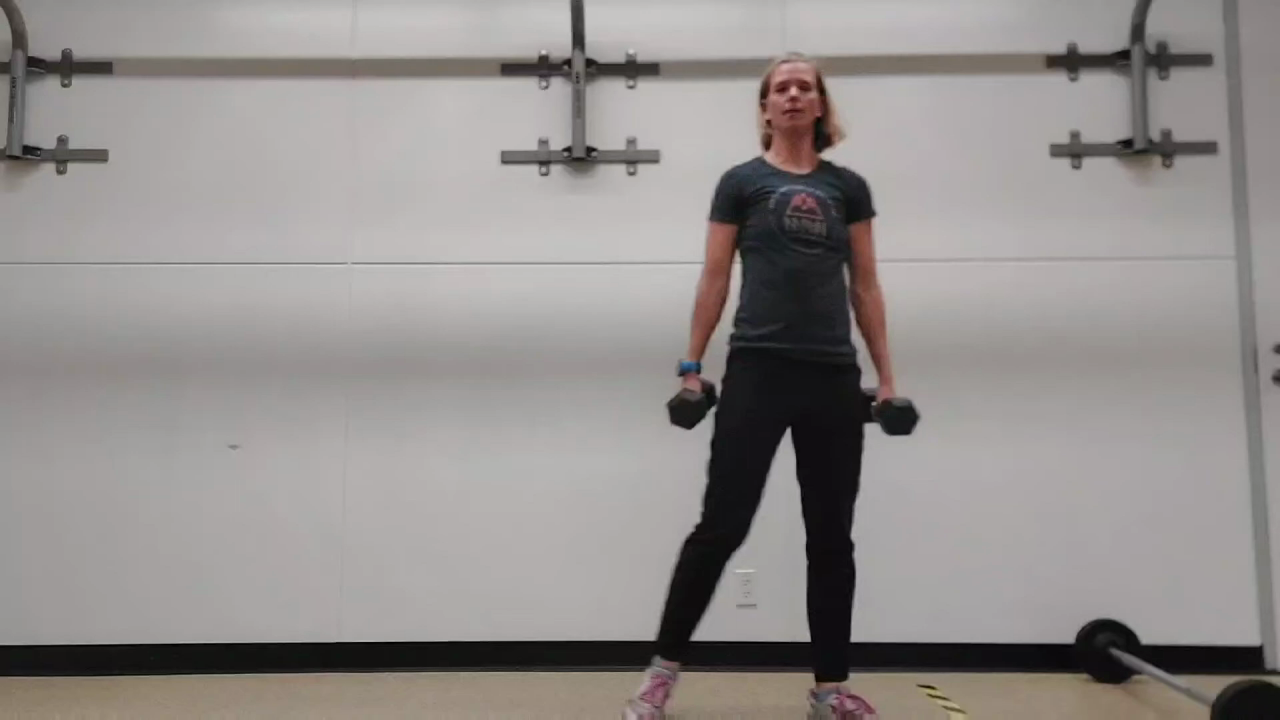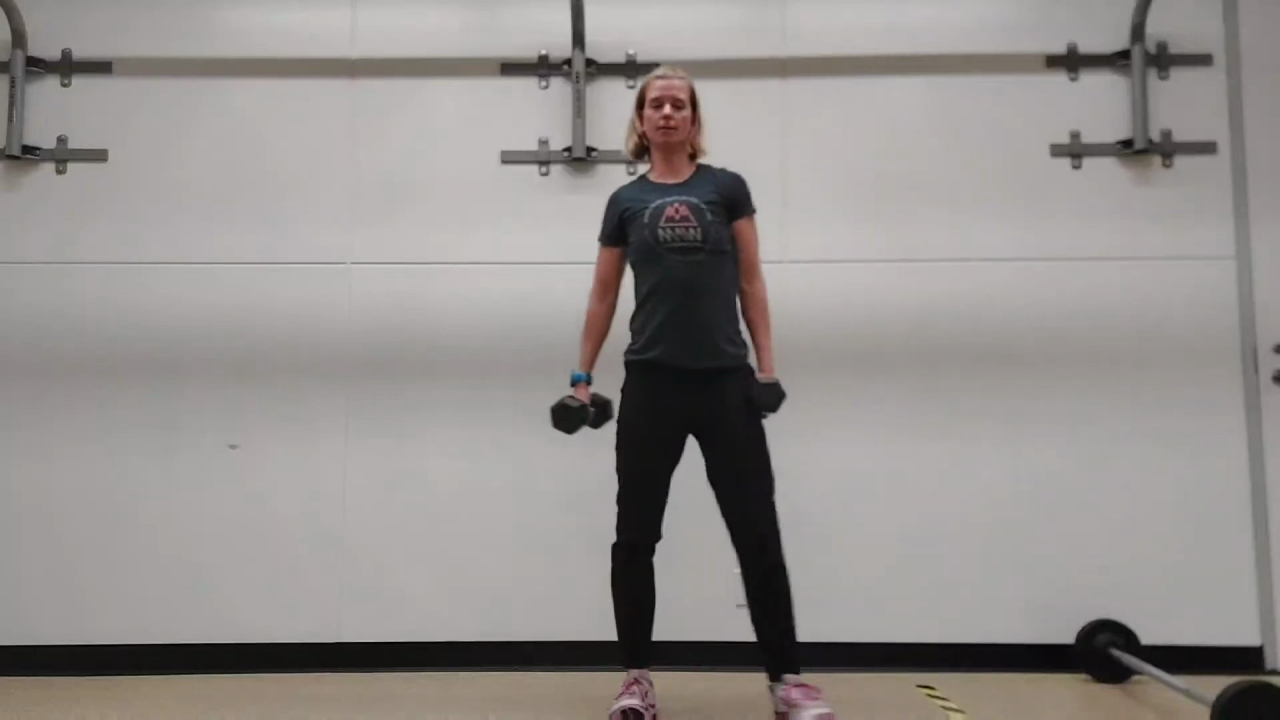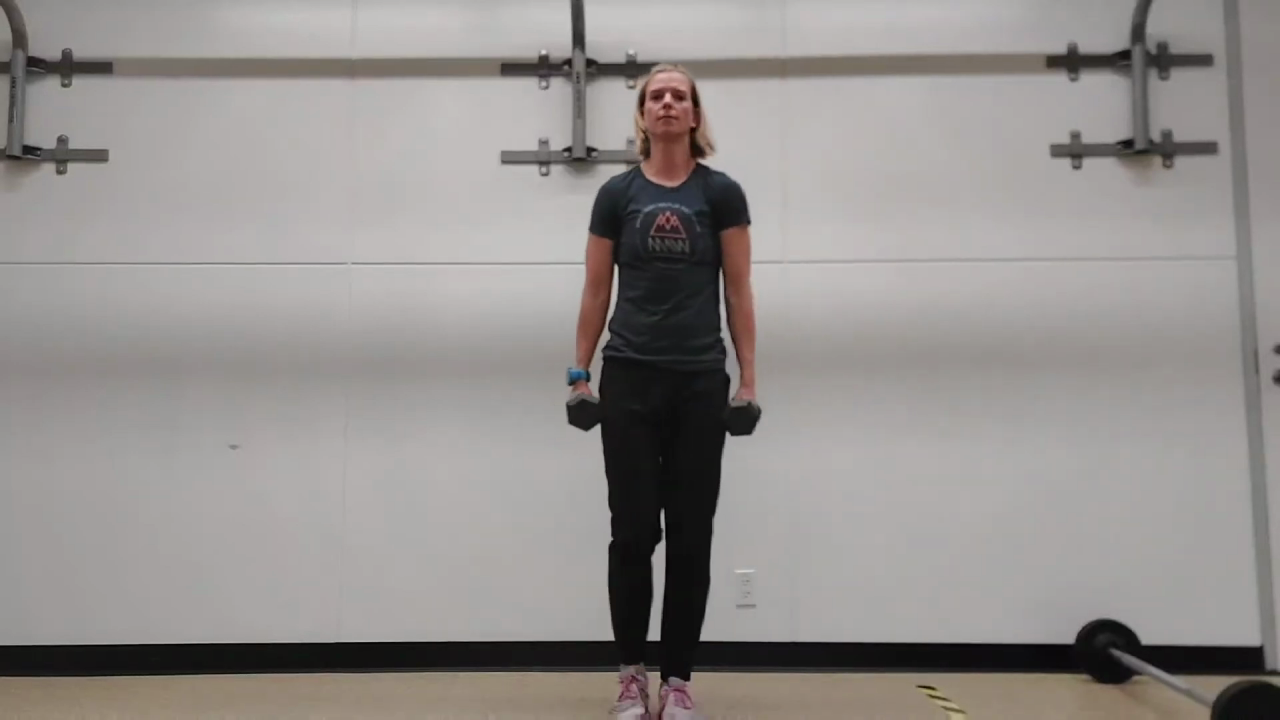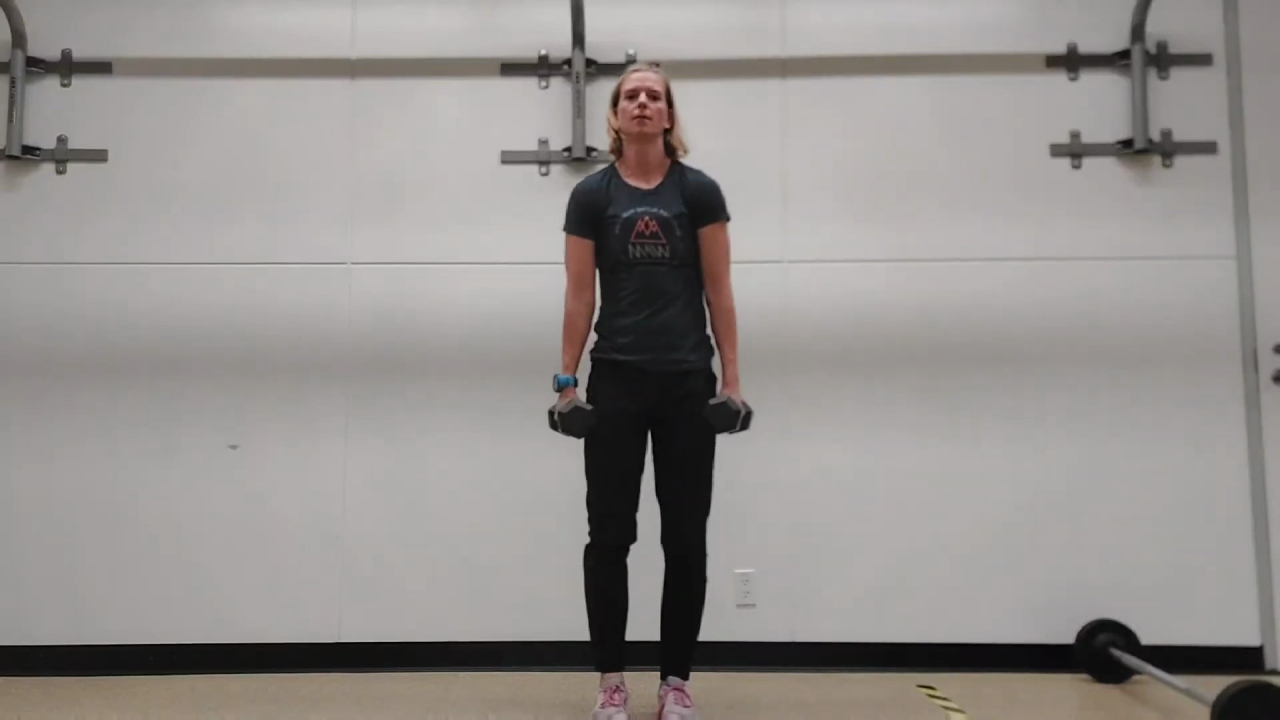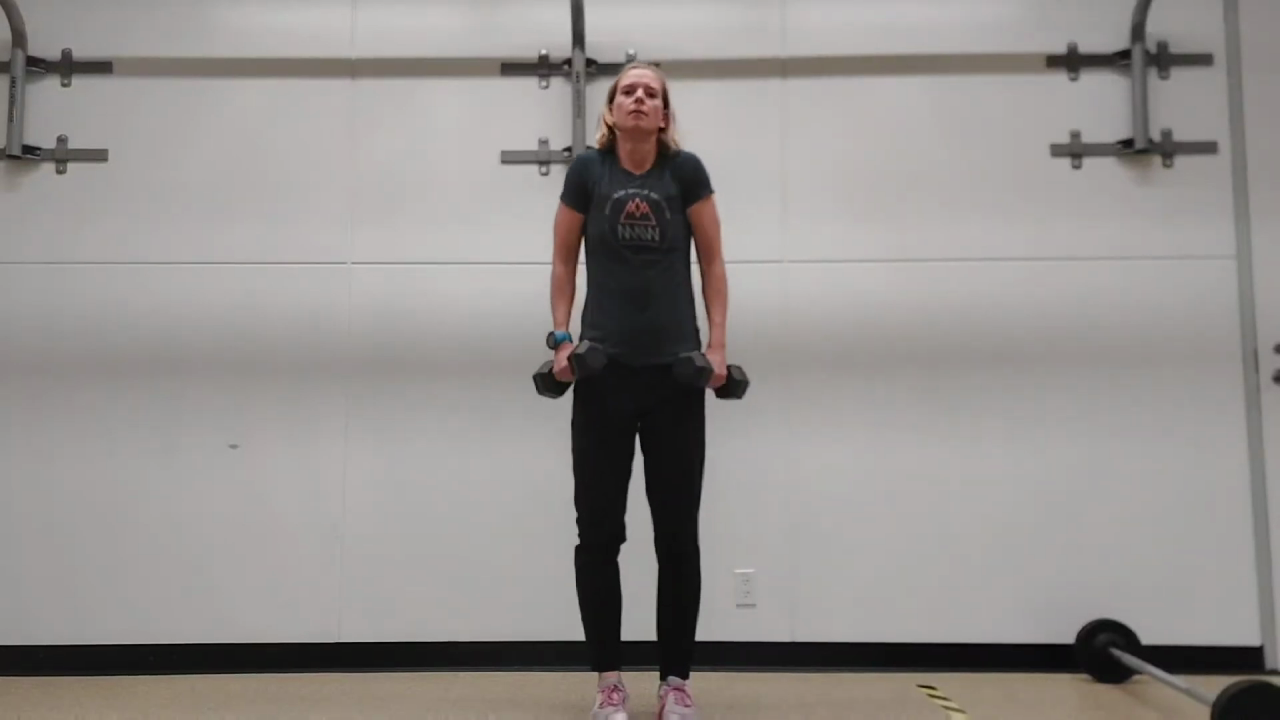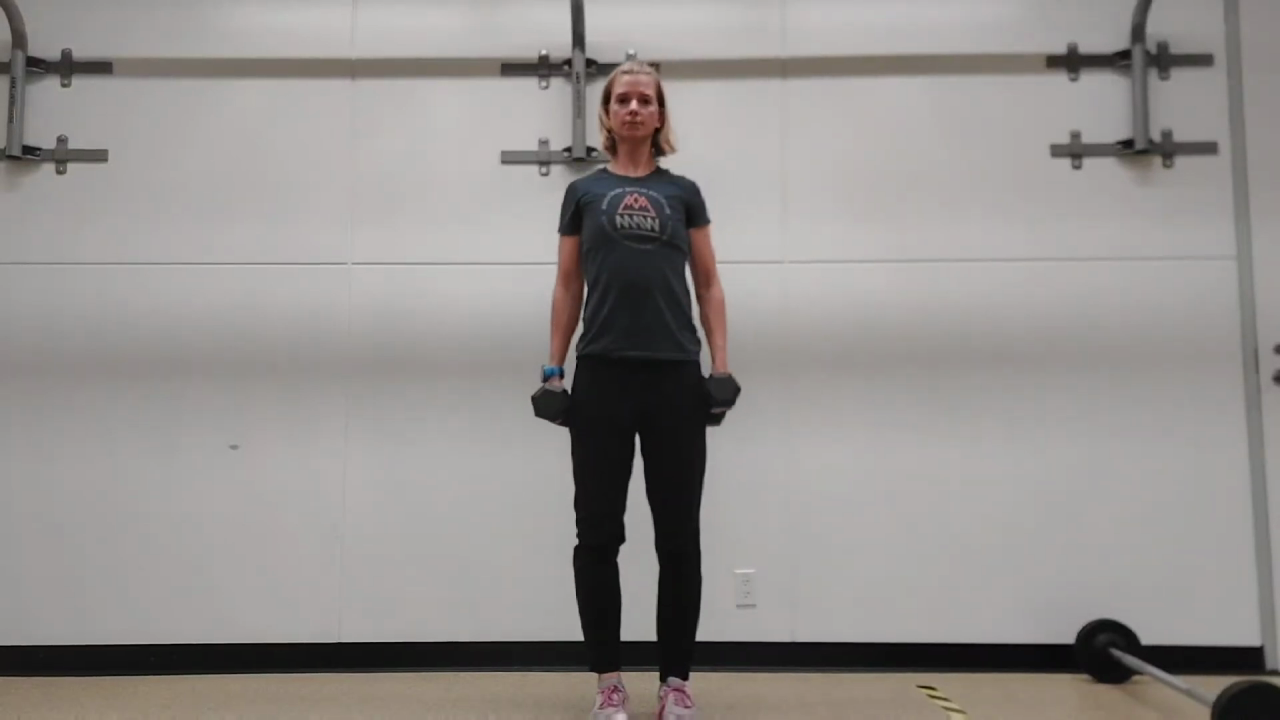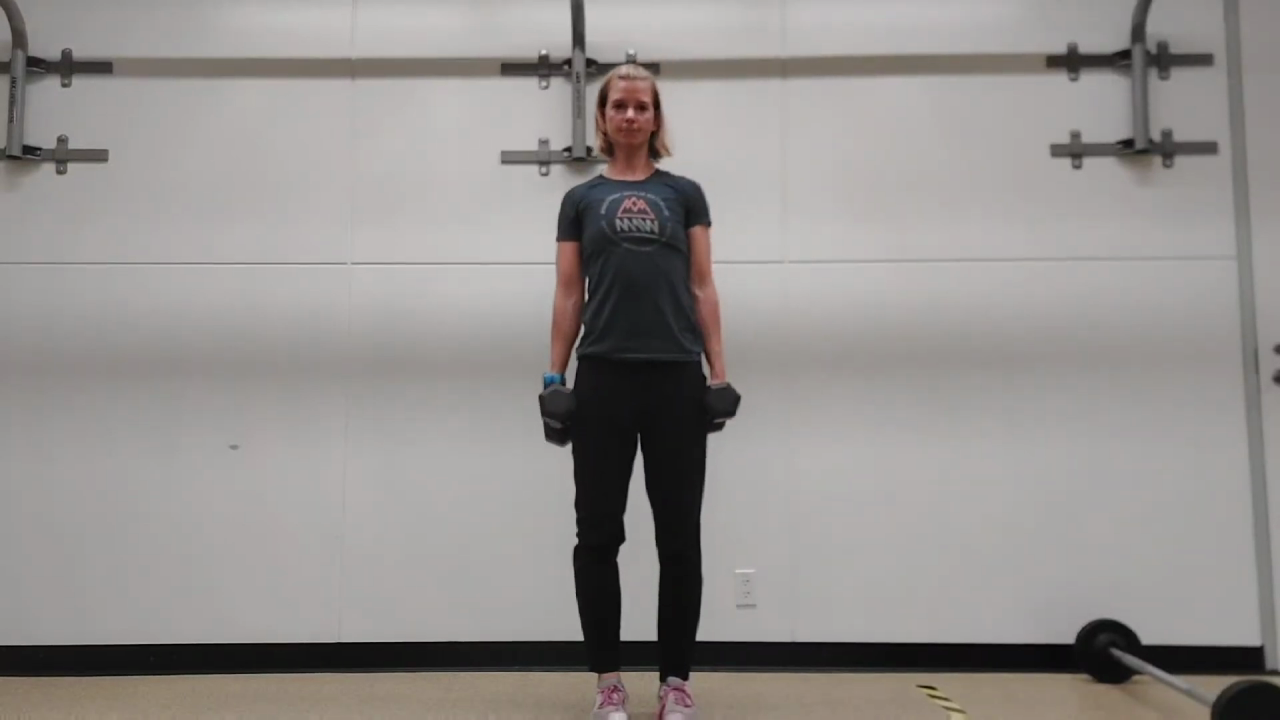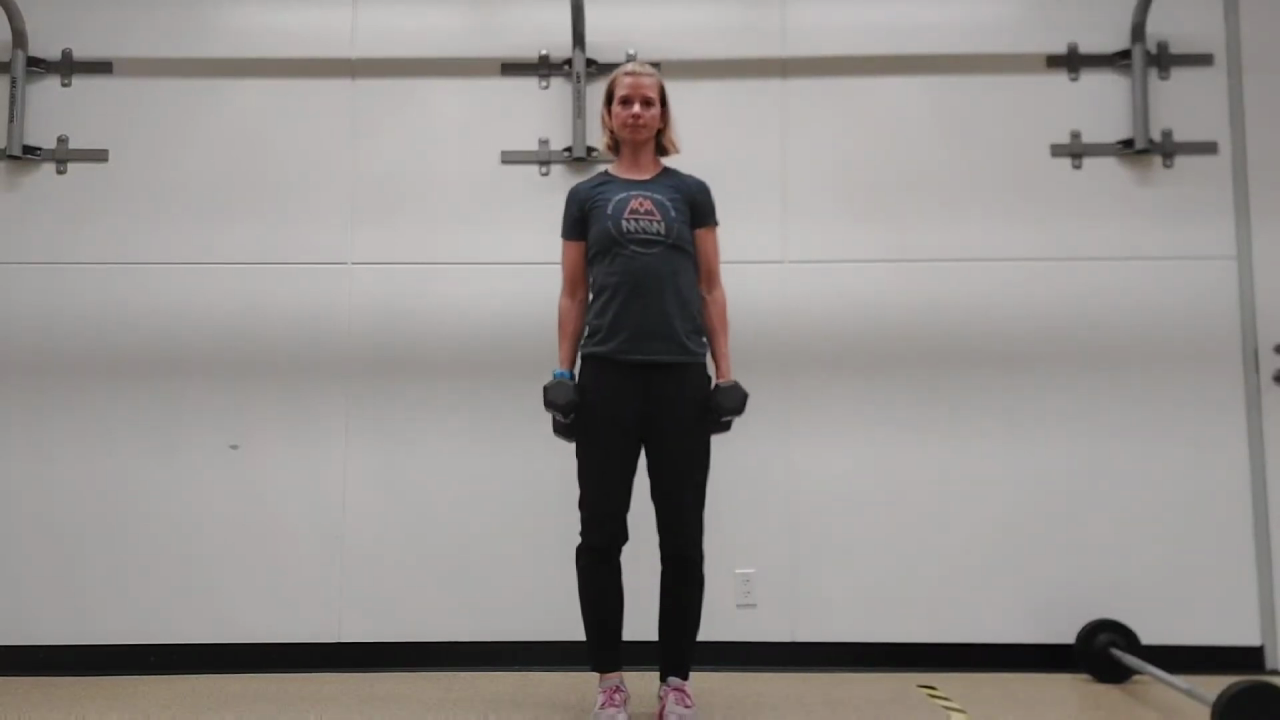
dt=0.5s
person 1, frame 1
left shoulder: (849, 187)
right shoulder: (741, 182)
left elbow: (865, 285)
right elbow: (714, 279)
left wrist: (886, 374)
right wrist: (691, 366)
left hip: (832, 375)
right hip: (759, 369)
left knee: (832, 535)
right knee: (722, 525)
person 1, frame 2
left shoulder: (726, 187)
right shoulder: (624, 201)
left elbow: (750, 281)
right elbow: (603, 296)
left wrist: (767, 363)
right wrist: (581, 375)
left hip: (724, 378)
right hip: (651, 381)
left knee: (756, 527)
right knee: (635, 534)
person 1, frame 3
left shoulder: (722, 193)
right shoulder: (616, 193)
left elbow: (738, 292)
right elbow: (596, 291)
left wrist: (747, 378)
right wrist: (581, 373)
left hip: (699, 381)
right hip: (630, 377)
left knee: (690, 534)
right knee: (633, 530)
person 1, frame 4
left shoulder: (698, 190)
right shoulder: (591, 194)
left elbow: (718, 290)
right elbow: (579, 294)
left wrist: (732, 378)
right wrist: (566, 379)
left hip: (687, 380)
right hip: (616, 379)
left knee: (685, 535)
right knee: (610, 532)
person 1, frame 5
left shoulder: (686, 170)
right shoulder: (587, 171)
left elbow: (712, 262)
right elbow: (563, 261)
left wrist: (717, 344)
right wrist: (560, 336)
left hip: (674, 375)
right hip: (604, 374)
left knee: (677, 531)
right knee: (599, 529)
person 1, frame 6
left shoulder: (683, 191)
right shoulder: (584, 191)
left elbow: (709, 284)
right elbow: (568, 288)
left wrist: (721, 364)
right wrist: (552, 368)
left hip: (675, 375)
right hip: (602, 375)
left knee: (679, 533)
right knee: (598, 531)
person 1, frame 7
left shoulder: (684, 193)
right shoulder: (582, 199)
left elbow: (702, 287)
right elbow: (568, 295)
left wrist: (719, 371)
right wrist: (553, 377)
left hip: (675, 376)
right hip: (603, 376)
left knee: (679, 535)
right knee: (598, 533)
person 1, frame 8
left shoulder: (691, 191)
right shoulder: (586, 195)
left elbow: (710, 288)
right elbow: (573, 294)
left wrist: (724, 370)
right wrist: (563, 373)
left hip: (679, 376)
right hip: (607, 376)
left knee: (681, 536)
right knee: (600, 533)
